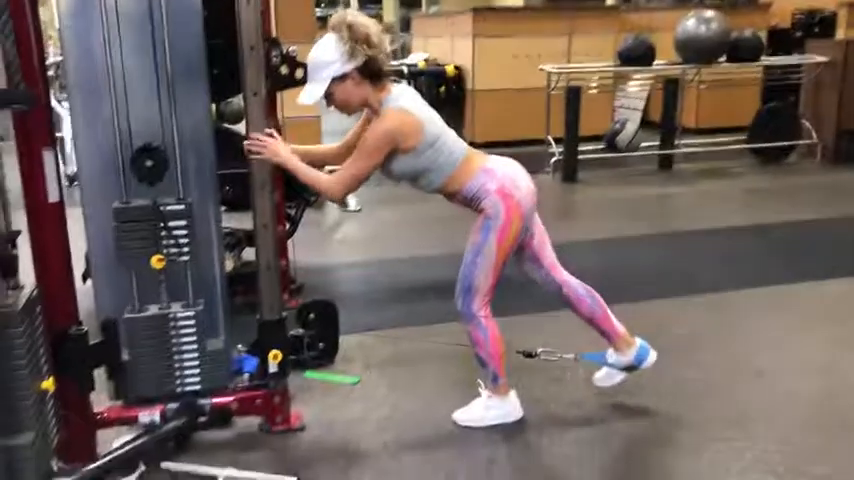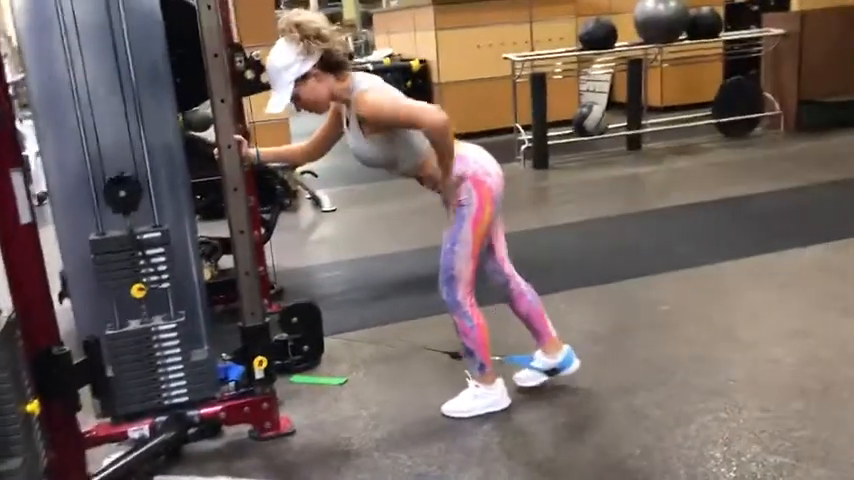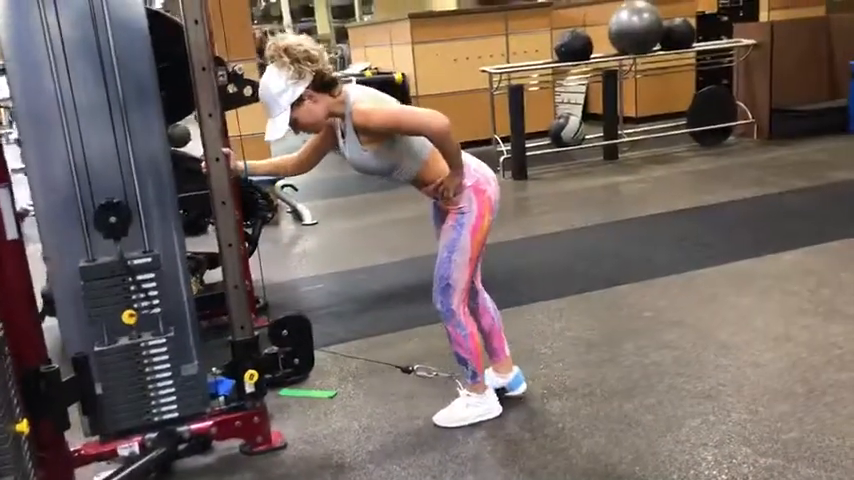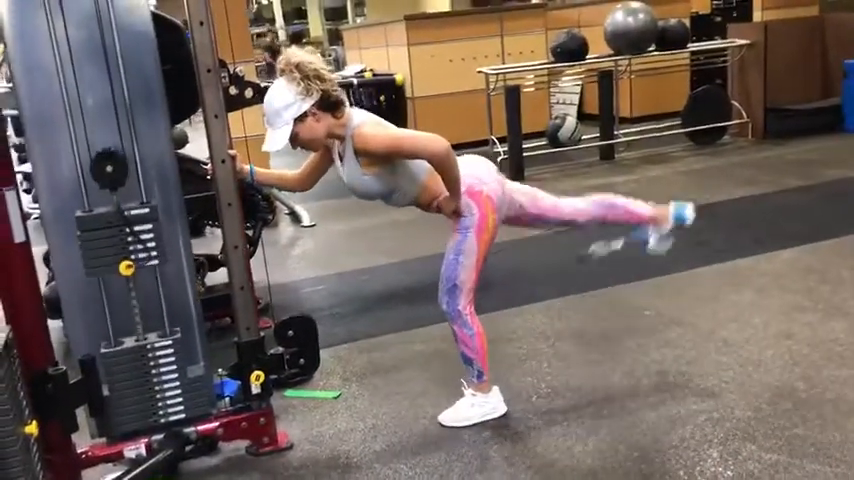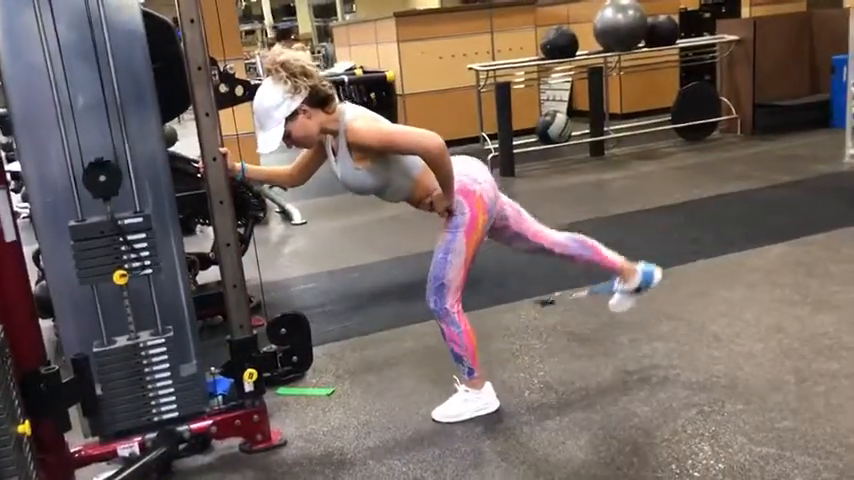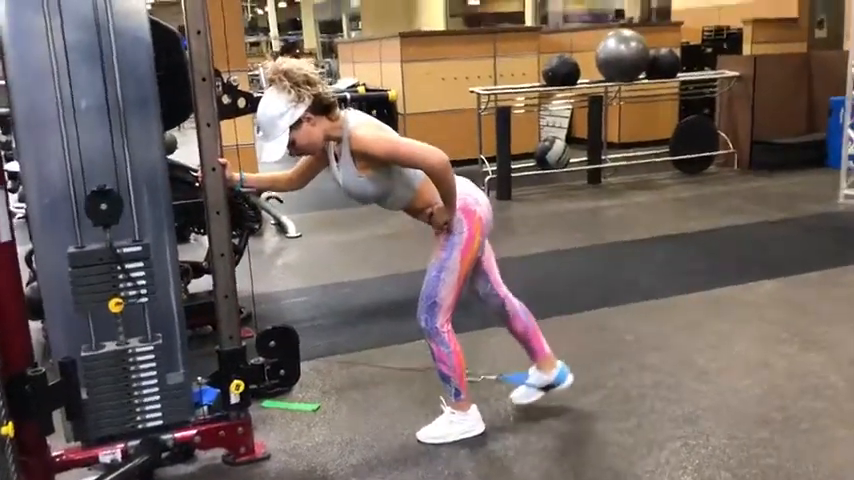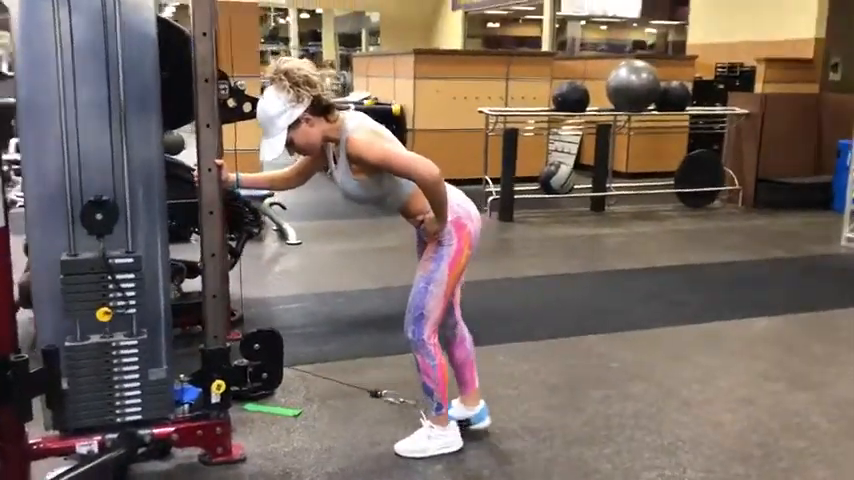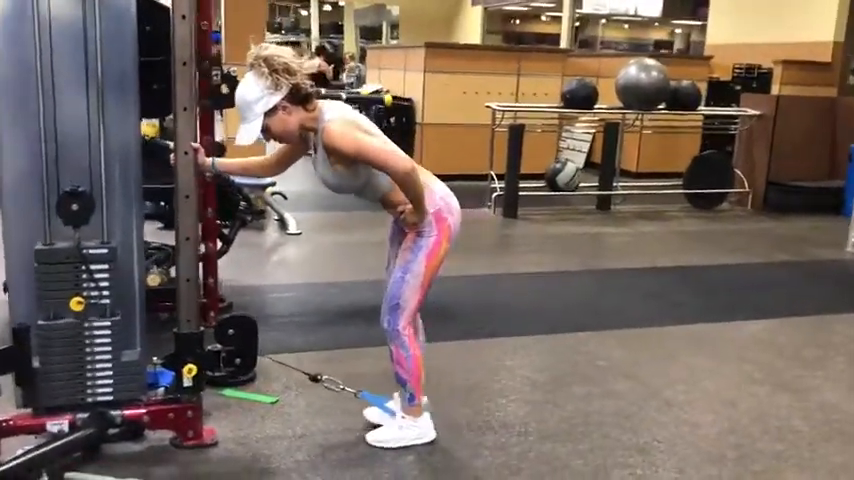
dt=0.5s
person 1, frame 1
left shoulder: (389, 123)
right shoulder: (386, 101)
left elbow: (335, 188)
right elbow: (340, 153)
left wrist: (286, 159)
right wrist: (287, 149)
left hip: (499, 197)
right hip: (504, 185)
left knee: (471, 304)
right knee: (554, 276)
left ankle: (501, 399)
right ankle: (627, 348)
person 1, frame 2
left shoulder: (366, 101)
right shoulder: (345, 101)
left elbow: (436, 120)
right elbow: (310, 151)
left wrist: (447, 173)
right wrist: (253, 155)
left hip: (470, 179)
right hip: (466, 178)
left knee: (456, 292)
right knee: (501, 273)
left ankle: (488, 388)
right ankle: (553, 352)
person 1, frame 3
left shoulder: (363, 111)
right shoulder: (336, 118)
left elbow: (437, 123)
right elbow: (299, 164)
left wrist: (456, 174)
right wrist: (240, 167)
left hip: (469, 190)
right hip: (450, 194)
left knee: (450, 299)
right knee: (467, 290)
left ankle: (479, 396)
right ankle: (504, 371)
person 1, frame 4
left shoulder: (362, 135)
right shoulder: (335, 138)
left elbow: (439, 146)
right elbow: (301, 181)
left wrist: (454, 198)
right wrist: (248, 173)
left hip: (474, 195)
right hip: (473, 184)
left knee: (455, 304)
right knee: (575, 212)
left ankle: (483, 396)
right ankle: (661, 216)
person 1, frame 5
left shoulder: (354, 129)
right shoulder: (327, 133)
left elbow: (433, 143)
right elbow: (293, 176)
left wrist: (446, 196)
right wrist: (238, 169)
left hip: (464, 194)
right hip: (464, 184)
left knee: (442, 302)
right knee: (547, 240)
left ankle: (477, 392)
right ankle: (629, 273)
person 1, frame 6
left shoulder: (359, 135)
right shoulder: (331, 140)
left elbow: (436, 160)
right elbow: (293, 180)
left wrist: (448, 209)
right wrist: (236, 179)
left hip: (462, 212)
right hip: (457, 212)
left knee: (433, 319)
right knee: (494, 295)
left ankle: (463, 414)
right ankle: (547, 369)
person 1, frame 7
left shoulder: (357, 140)
right shoulder: (329, 141)
left elbow: (429, 173)
right elbow: (292, 178)
left wrist: (440, 221)
right wrist: (232, 179)
left hip: (452, 222)
right hip: (434, 222)
left knee: (420, 329)
right knee: (446, 319)
left ankle: (441, 429)
right ankle: (470, 404)
person 1, frame 8
left shoulder: (334, 130)
right shoulder: (310, 128)
left elbow: (404, 167)
right elbow: (270, 166)
left wrist: (418, 213)
right wrist: (209, 164)
left hip: (431, 212)
right hip: (414, 211)
left knee: (396, 319)
right knee: (405, 312)
left ankle: (414, 419)
right ankle: (406, 400)
